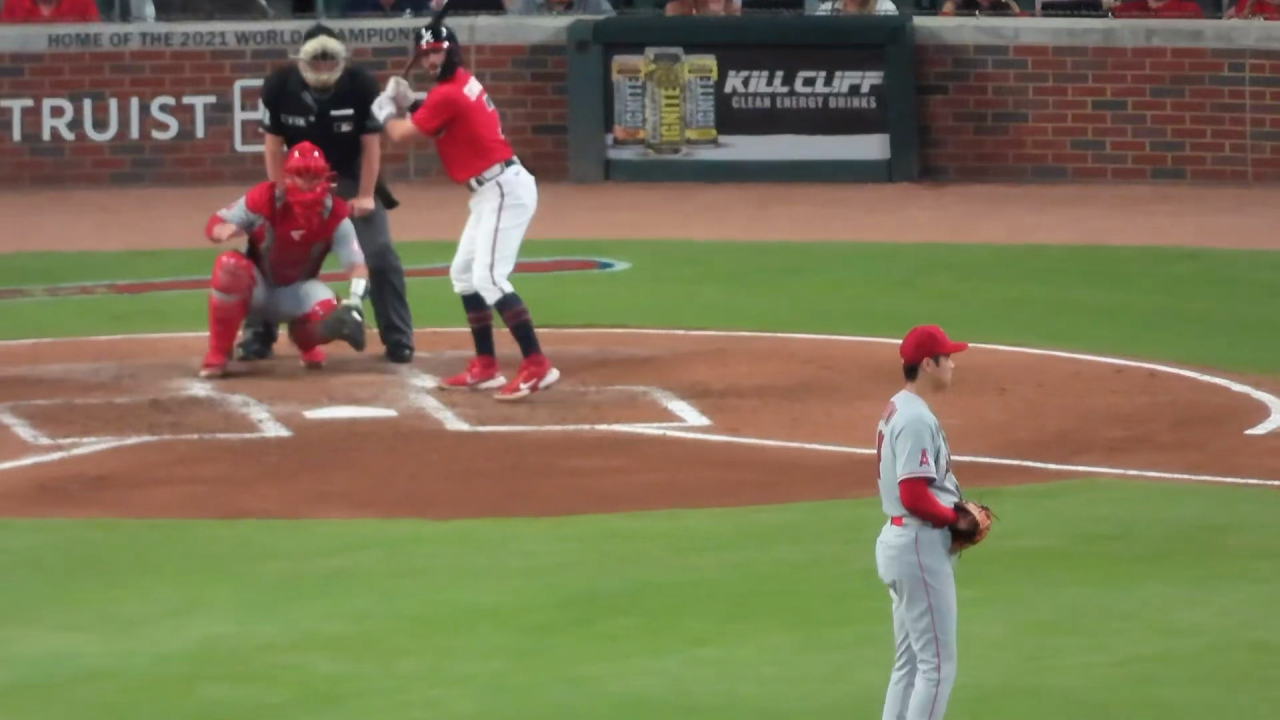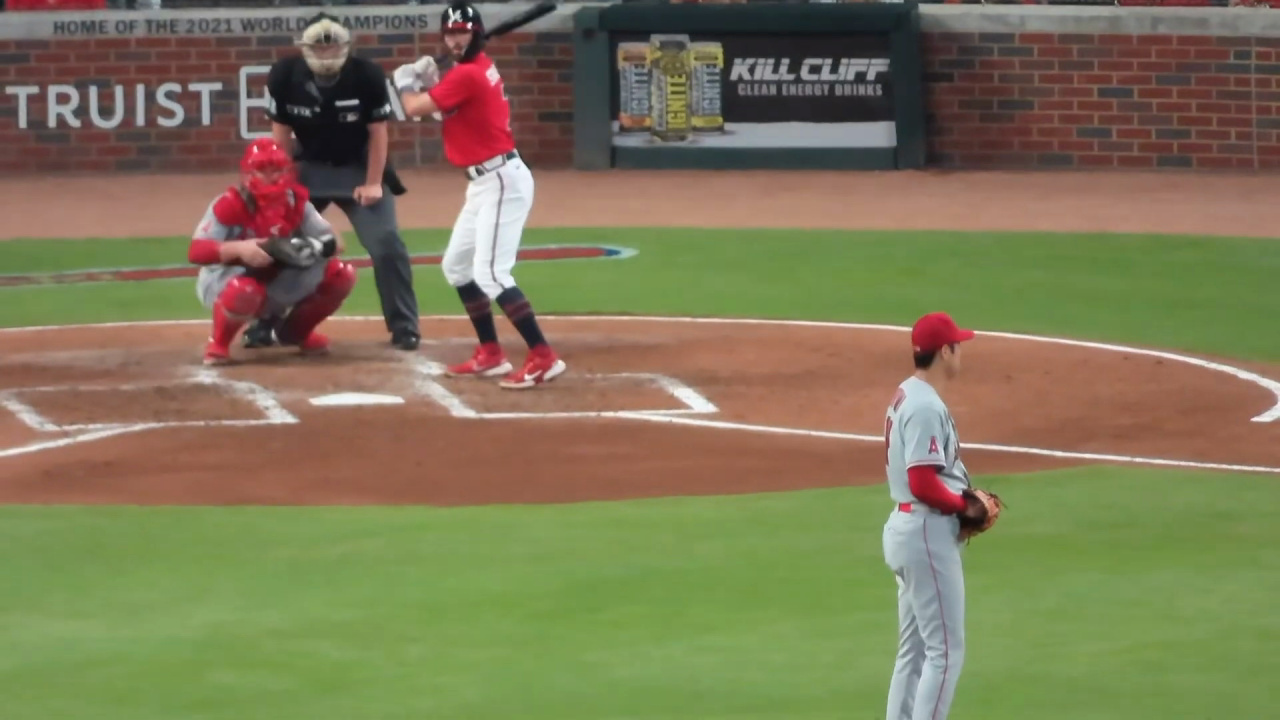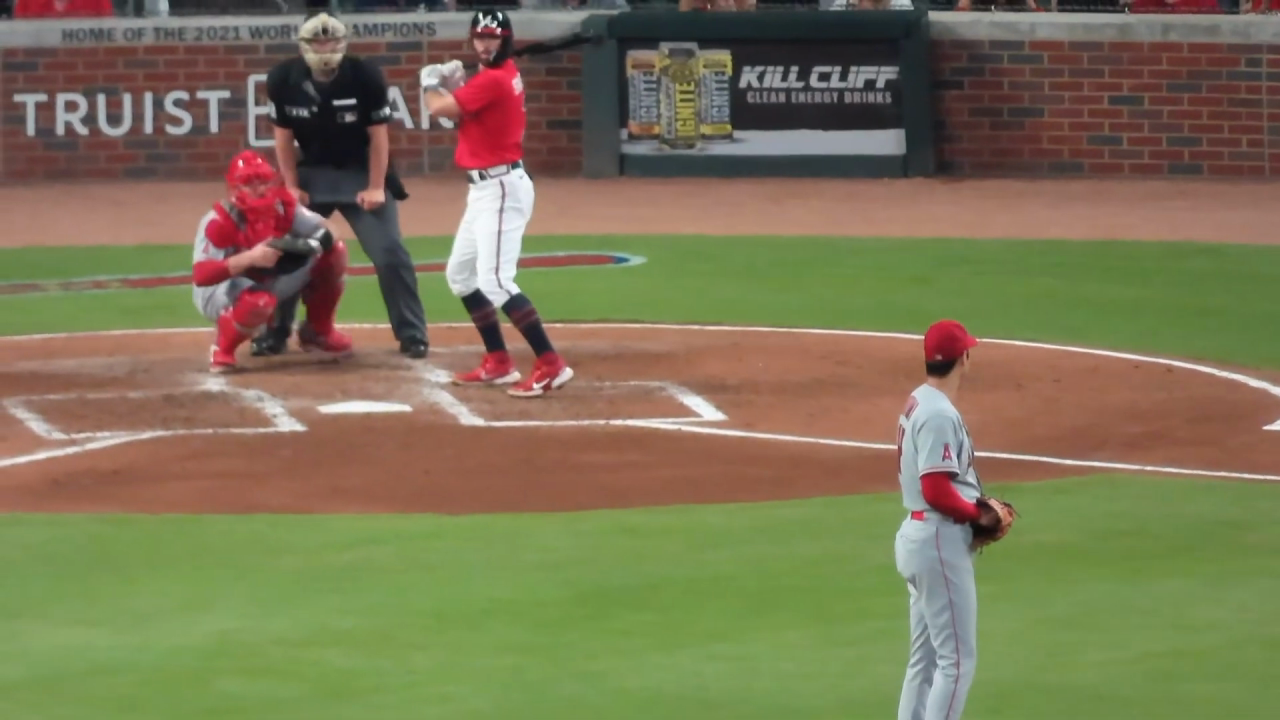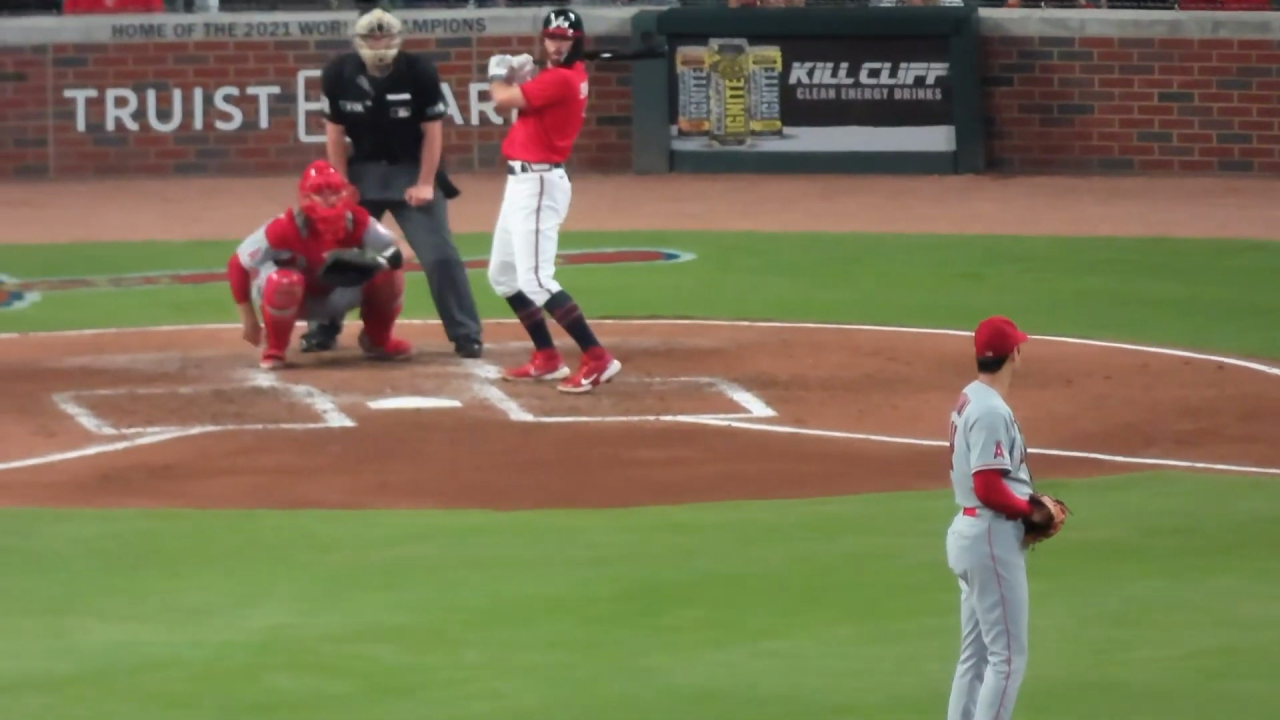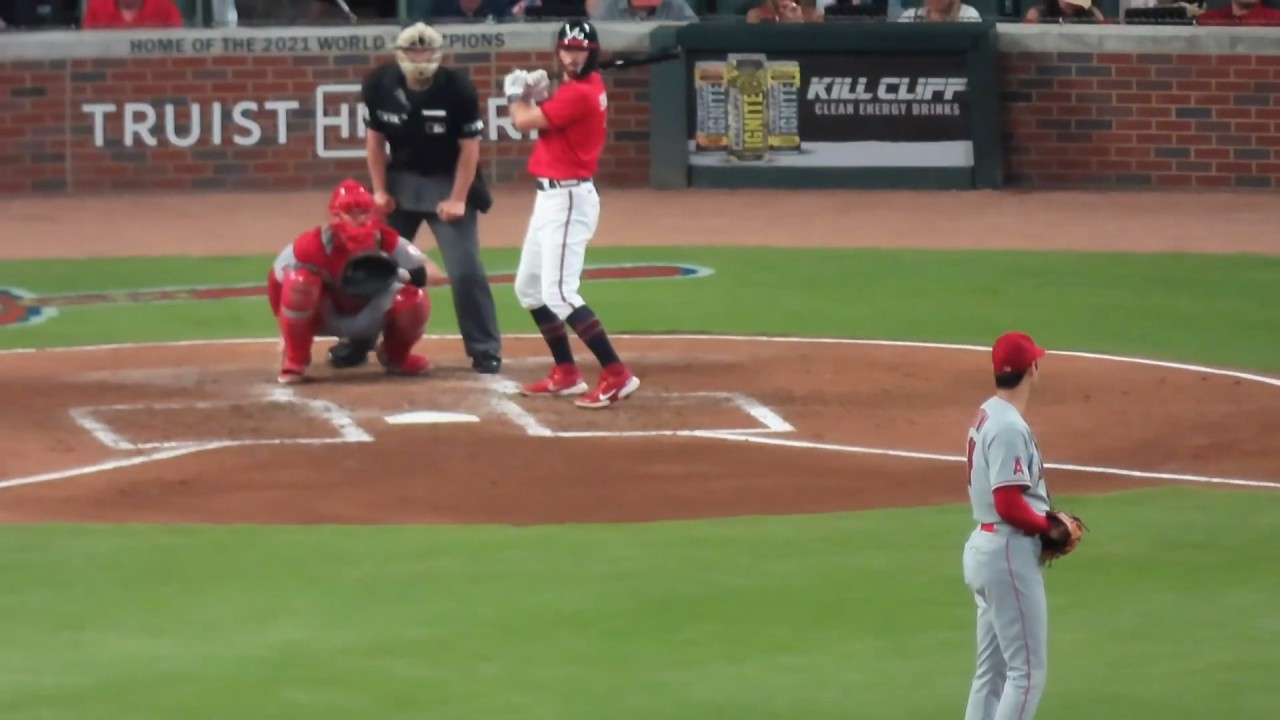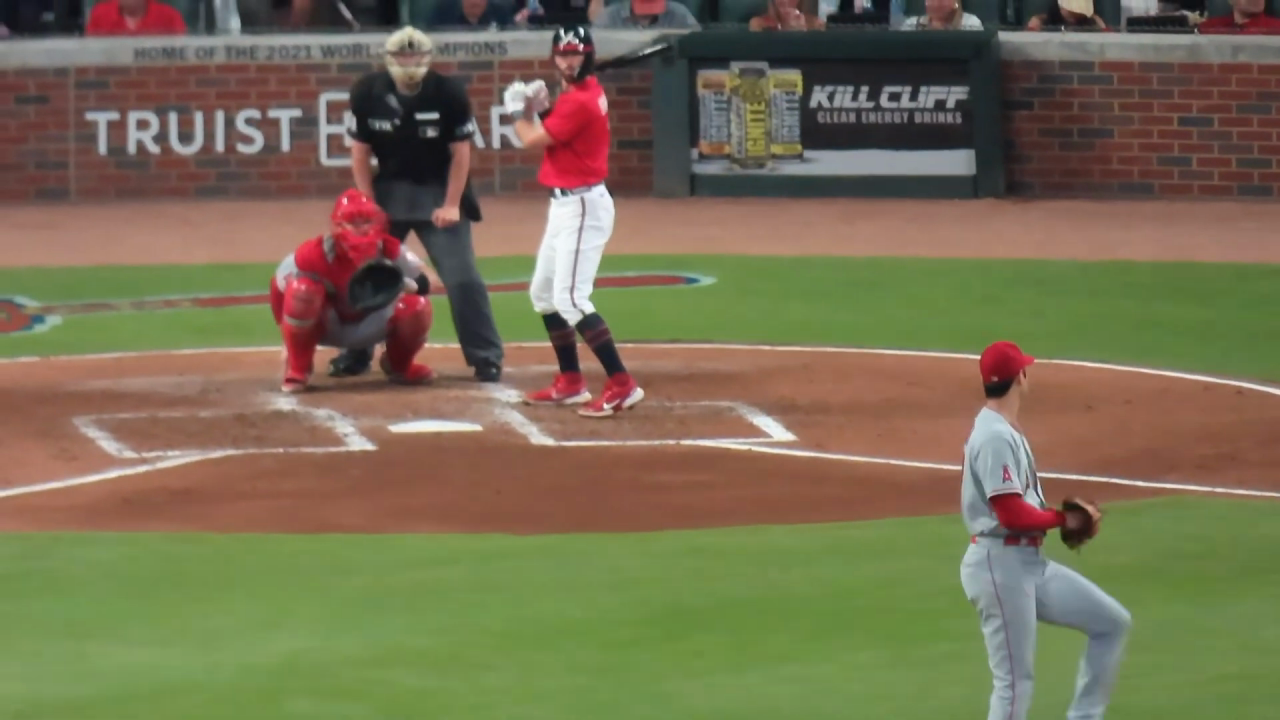
dt=0.4s
person 1, frame 1
left shoulder: (898, 409)
right shoulder: (918, 419)
right elbow: (914, 496)
left wrist: (951, 515)
right wrist: (957, 519)
left hip: (901, 540)
right hip: (918, 546)
left knee: (910, 660)
right knee: (937, 662)
person 1, frame 2
left shoulder: (906, 395)
right shoulder: (927, 406)
right elbow: (923, 484)
left wrist: (959, 501)
right wrist: (965, 506)
left hip: (908, 526)
right hip: (927, 532)
left knee: (915, 649)
right knee: (945, 649)
person 1, frame 3
left shoulder: (918, 402)
right shoulder: (940, 414)
right elbow: (936, 491)
left wrist: (973, 511)
right wrist: (979, 514)
left hip: (919, 535)
right hip: (938, 540)
left knee: (926, 658)
right knee: (956, 659)
person 1, frame 4
left shoulder: (969, 399)
right shoulder: (992, 410)
right elbow: (989, 488)
left wrist: (1025, 507)
right wrist: (1032, 510)
left hip: (970, 531)
right hip: (990, 537)
left knee: (976, 654)
right knee: (1008, 655)
person 1, frame 5
left shoulder: (988, 415)
right shoulder: (1010, 427)
right elbow: (1008, 504)
left wrist: (1043, 523)
right wrist: (1049, 526)
left hip: (987, 547)
right hip: (1008, 553)
left knee: (994, 670)
right knee: (1026, 669)
person 1, frame 6
left shoulder: (1002, 430)
right shoulder: (995, 435)
right elbow: (1013, 514)
left wrist: (1060, 516)
right wrist: (1063, 519)
left hip: (1026, 561)
right hip: (1000, 565)
left knee: (1113, 622)
right knee: (1015, 680)
person 2, frame 1
left shoulder: (446, 95)
right shoulder: (462, 82)
left elbow: (401, 134)
right elbow: (437, 118)
left wrist: (385, 111)
right wrist: (408, 102)
left hip: (504, 189)
right hip: (496, 188)
left knee: (489, 277)
right knee: (464, 273)
left ankle: (536, 365)
right ankle: (485, 367)
person 2, frame 2
left shoulder: (468, 74)
right shoulder: (476, 68)
left elbow: (415, 108)
right elbow: (448, 103)
left wrist: (404, 83)
right wrist: (431, 82)
left hip: (501, 181)
right hip: (486, 182)
left knee: (490, 274)
right knee: (456, 265)
left ankle: (543, 357)
right ankle: (490, 355)
person 2, frame 3
left shoulder: (493, 79)
right shoulder: (498, 74)
left elbow: (439, 109)
right elbow: (467, 110)
left wrist: (430, 83)
right wrist: (455, 85)
left hip: (501, 188)
right hip: (487, 188)
left knee: (494, 282)
right knee: (460, 274)
left ankle: (550, 364)
right ankle: (498, 362)
person 2, frame 4
left shoulder: (561, 79)
right shoulder: (561, 75)
left elbow: (503, 99)
right elbow: (528, 100)
left wrist: (498, 73)
right wrist: (521, 77)
left hip: (538, 184)
right hip: (523, 182)
left knee: (535, 281)
right knee: (502, 275)
left ankle: (597, 357)
right ankle: (547, 358)
person 2, frame 5
left shoulder: (580, 93)
right shoulder: (580, 86)
left elbow: (524, 121)
right elbow: (549, 120)
left wrist: (515, 92)
right wrist: (539, 95)
left hip: (567, 199)
right hip: (551, 197)
left knee: (558, 294)
right knee: (529, 287)
left ankle: (617, 374)
right ankle: (566, 373)
person 2, frame 6
left shoulder: (580, 100)
right shoulder: (581, 91)
left elbow: (532, 140)
right elbow: (556, 129)
left wrist: (516, 107)
right wrist: (541, 107)
left hip: (582, 206)
right hip: (566, 205)
left knee: (570, 298)
right knee: (544, 294)
left ankle: (622, 385)
right ankle: (570, 382)
person 3, frame 1
left shoulder: (362, 86)
right shoulder: (278, 86)
left elbow: (371, 144)
right elbow: (274, 144)
left wrist: (365, 195)
left hip: (350, 180)
left knee: (380, 257)
left ankle: (399, 339)
right ankle: (258, 336)
person 3, frame 2
left shoulder: (368, 75)
right shoulder: (284, 75)
left elbow: (378, 132)
right elbow: (281, 132)
left wrist: (374, 183)
left hip: (358, 168)
right hip: (308, 168)
left knee: (387, 245)
left ankle: (405, 326)
right ankle: (264, 323)
person 3, frame 3
left shoulder: (366, 76)
right shoulder: (283, 78)
left elbow: (378, 135)
right elbow: (283, 136)
left wrist: (376, 187)
right wrist: (292, 188)
left hip: (360, 173)
right hip: (311, 173)
left knee: (389, 253)
left ankle: (412, 334)
right ankle: (274, 332)
person 3, frame 4
left shoulder: (420, 72)
right shoulder: (338, 74)
left elbow: (432, 131)
right elbow: (335, 131)
left wrist: (426, 184)
left hip: (411, 171)
right hip: (364, 170)
left knee: (439, 253)
left ankle: (467, 333)
right ankle: (324, 328)
person 3, frame 5
left shoulder: (458, 88)
right shoulder: (378, 83)
left elbow: (469, 148)
right elbow: (375, 139)
left wrist: (458, 199)
right wrist: (380, 191)
left hip: (447, 183)
right hip: (400, 180)
left knee: (465, 268)
left ankle: (486, 349)
right ankle: (357, 342)
person 3, frame 6
left shoulder: (448, 93)
right shoulder: (367, 92)
left elbow: (461, 152)
right elbow: (360, 151)
left wrist: (452, 204)
left hip: (438, 193)
right hip: (389, 192)
left knee: (461, 276)
left ankle: (486, 356)
right ankle: (356, 353)
person 4, frame 1
left shoulder: (335, 215)
right shoulder: (263, 198)
left elbow: (356, 265)
right elbow: (216, 222)
left wrist: (354, 302)
right wrist: (222, 230)
left hip: (296, 291)
right hip: (256, 289)
left knee: (333, 315)
right knee: (230, 264)
left ankle: (305, 342)
right ankle: (218, 354)
person 4, frame 2
left shoulder: (295, 200)
right shoulder: (229, 205)
left elbow: (334, 241)
right elbow: (195, 252)
right wrist: (238, 248)
left hip: (275, 283)
right hip: (224, 287)
left knee: (344, 276)
right knee: (246, 291)
left ankle: (295, 331)
right ankle: (219, 343)
person 4, frame 3
left shoulder: (283, 205)
right shoulder: (219, 222)
left elbow: (328, 235)
right elbow: (201, 275)
left wrist: (310, 246)
right wrist: (249, 258)
left hip: (269, 281)
left knee: (336, 252)
right knee: (259, 301)
left ankle: (318, 333)
right ankle: (223, 348)
person 4, frame 4
left shoulder: (357, 221)
right shoulder: (283, 228)
left elbow: (402, 252)
right elbow: (237, 265)
left wrist: (382, 261)
right wrist: (249, 321)
left hip: (334, 296)
right hip: (286, 296)
left knee: (388, 274)
right knee: (284, 281)
left ankle: (377, 341)
right ankle: (274, 347)
person 4, frame 5
left shoulder: (387, 241)
right shoulder: (312, 246)
left elbow: (433, 272)
right elbow: (276, 280)
left wrist: (402, 275)
right wrist: (286, 336)
left hip: (368, 316)
right hip: (325, 316)
left knee: (415, 300)
right knee: (298, 281)
left ankle: (395, 356)
right ankle: (295, 360)
person 4, frame 6
left shoulder: (389, 250)
right shoulder: (314, 255)
left elbow: (430, 280)
right elbow: (278, 288)
left wrist: (410, 284)
right wrist: (289, 344)
left hip: (370, 325)
right hip: (328, 327)
left knee: (417, 306)
right knee: (300, 290)
left ankle: (398, 366)
right ankle: (297, 369)
